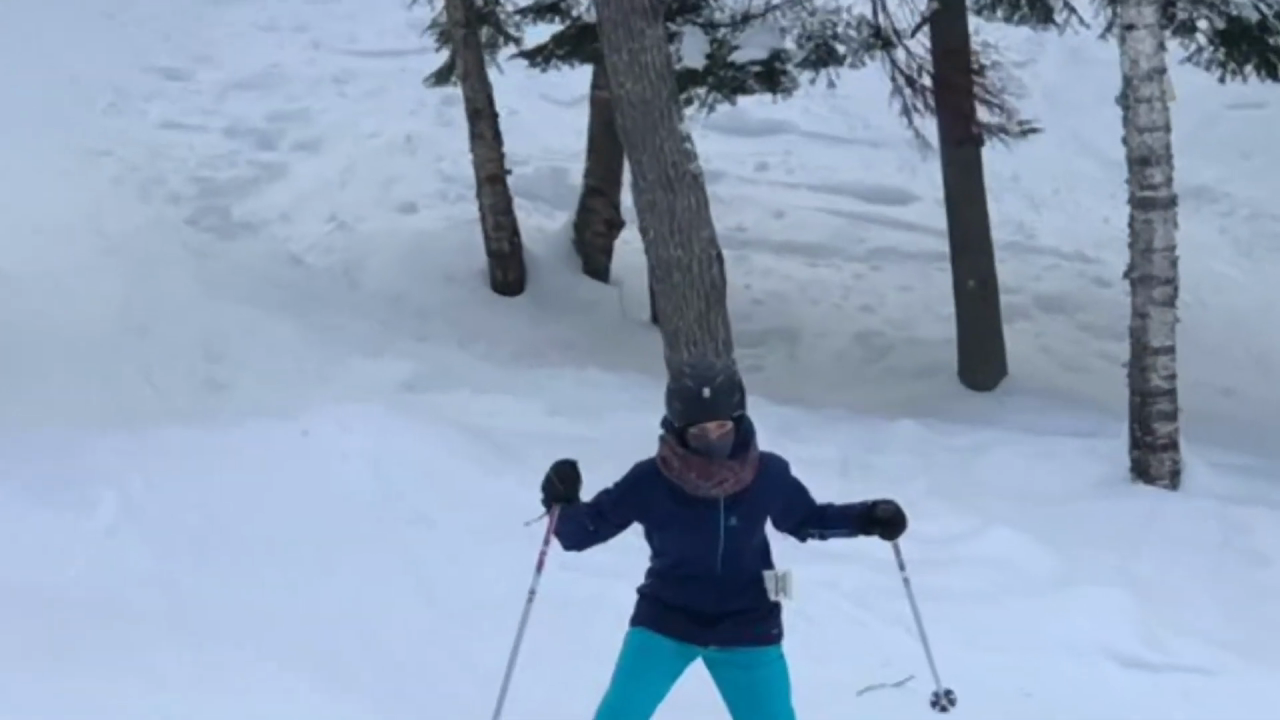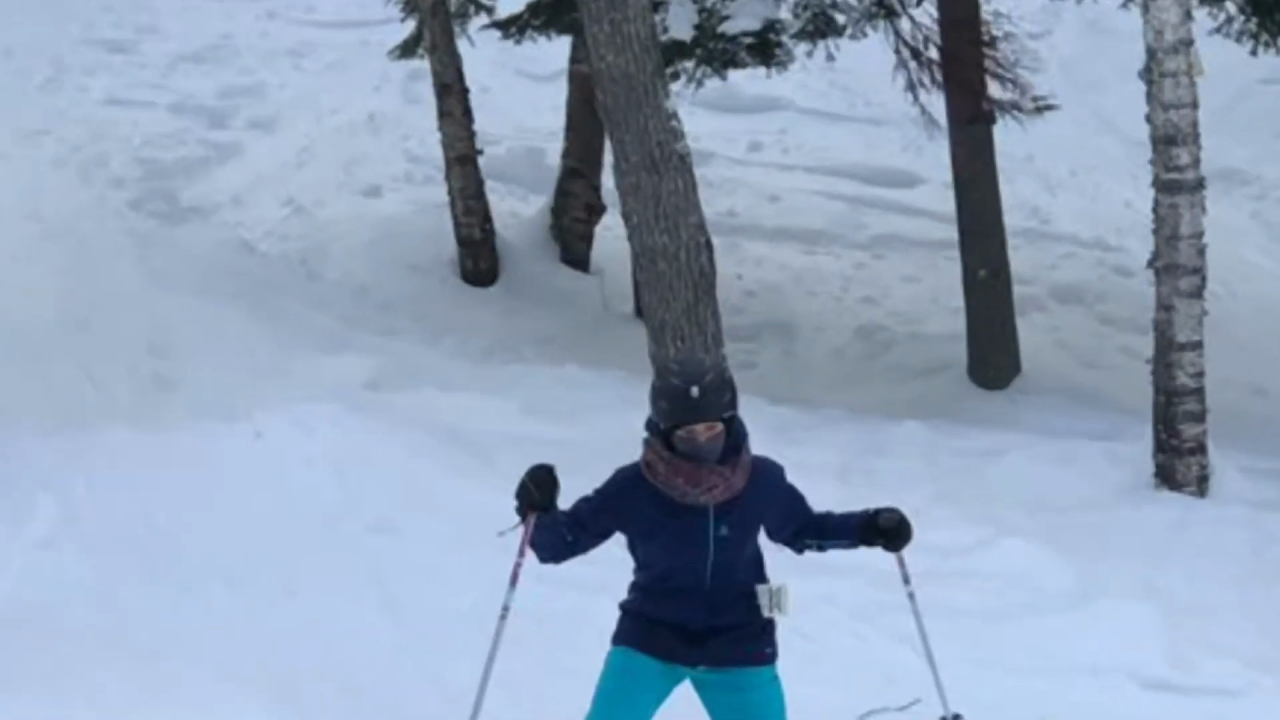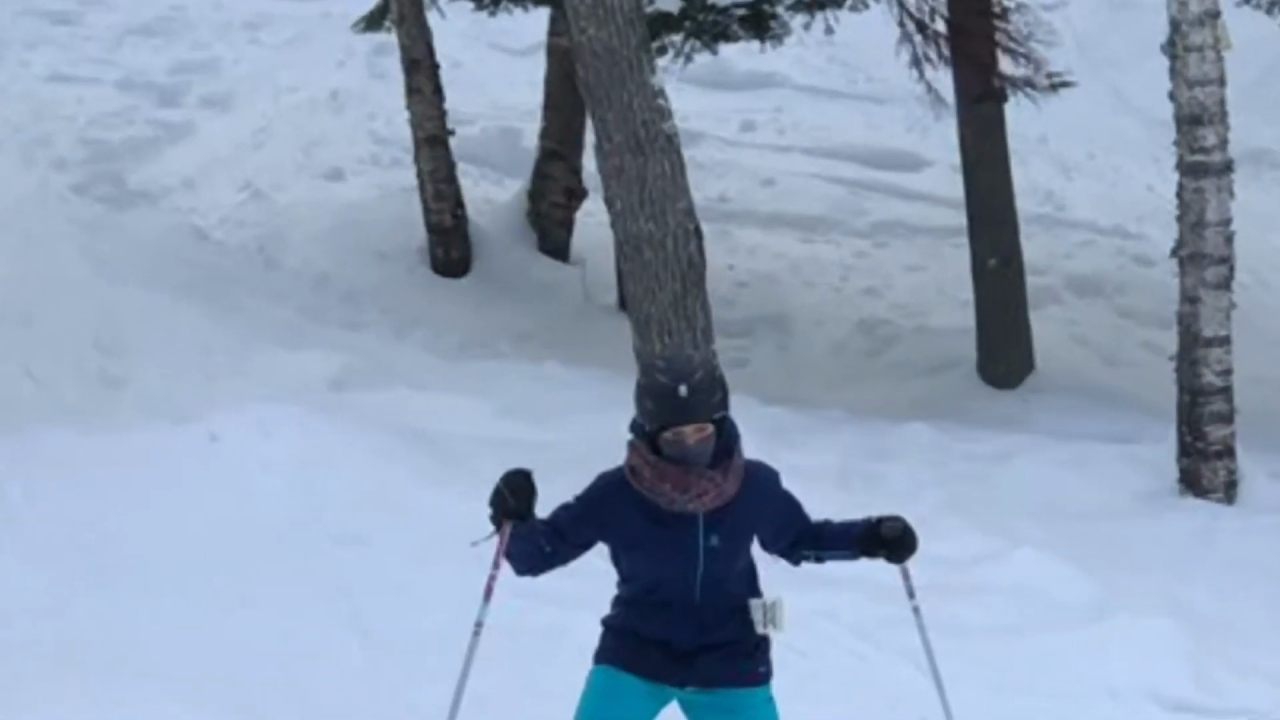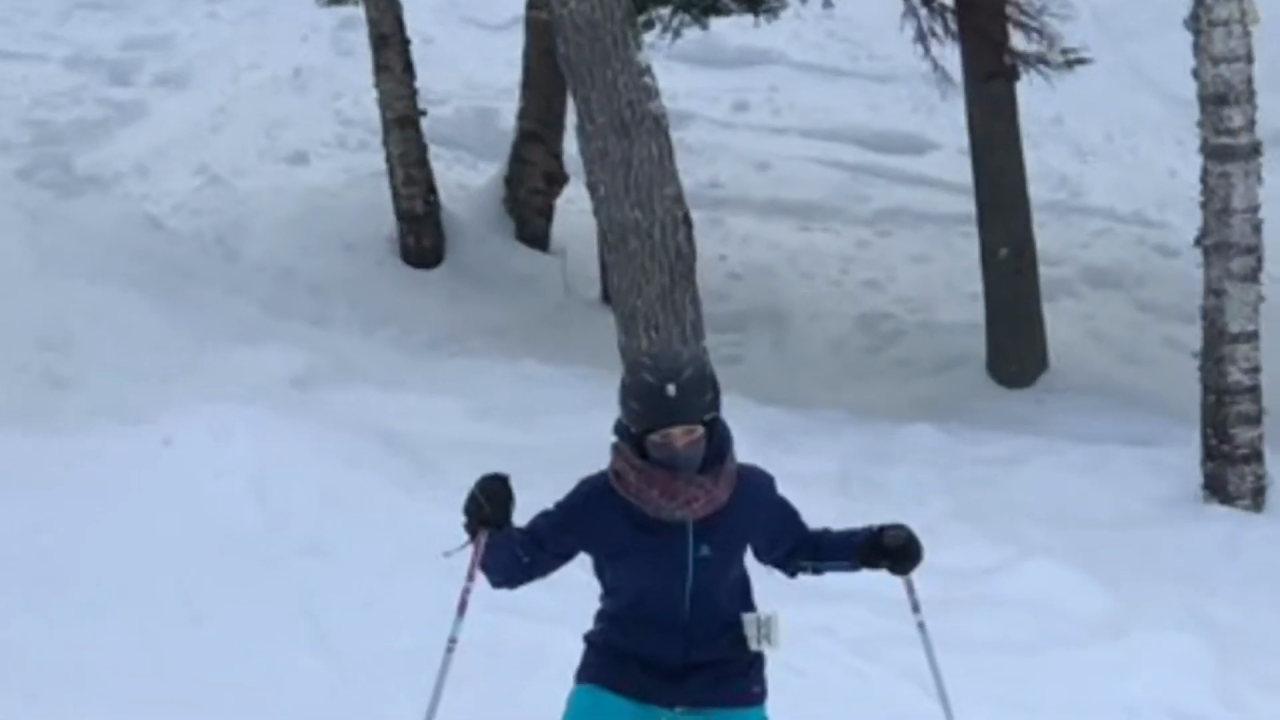
dt=0.3s
person 1, frame 1
left shoulder: (767, 474)
right shoulder: (651, 480)
left elbow: (807, 519)
right elbow: (588, 528)
left wrist: (867, 517)
right wrist: (564, 505)
left hip: (746, 630)
right hip: (664, 623)
person 1, frame 2
left shoulder: (760, 481)
right shoulder: (635, 488)
left elbow: (804, 529)
right elbow: (569, 537)
left wrist: (870, 527)
right wrist: (540, 514)
left hip: (738, 648)
right hip: (650, 641)
person 1, frame 3
left shoulder: (754, 487)
right shoulder: (618, 494)
left elbow: (801, 539)
right elbow: (545, 547)
left wrist: (871, 537)
right wrist: (516, 524)
left hip: (729, 665)
right hip: (635, 659)
person 1, frame 4
left shoulder: (748, 493)
right shoulder: (601, 501)
left elbow: (798, 549)
right elbow: (525, 557)
left wrist: (874, 547)
right wrist: (492, 532)
left hip: (721, 683)
right hip: (621, 676)
